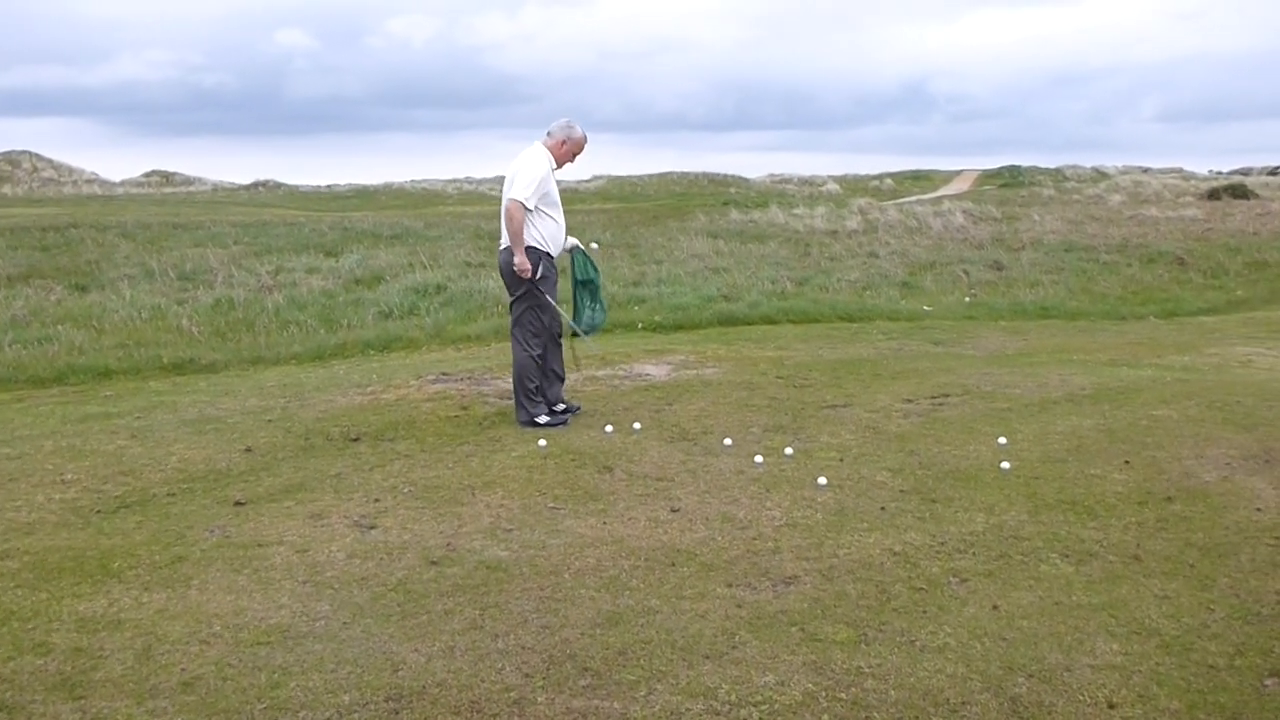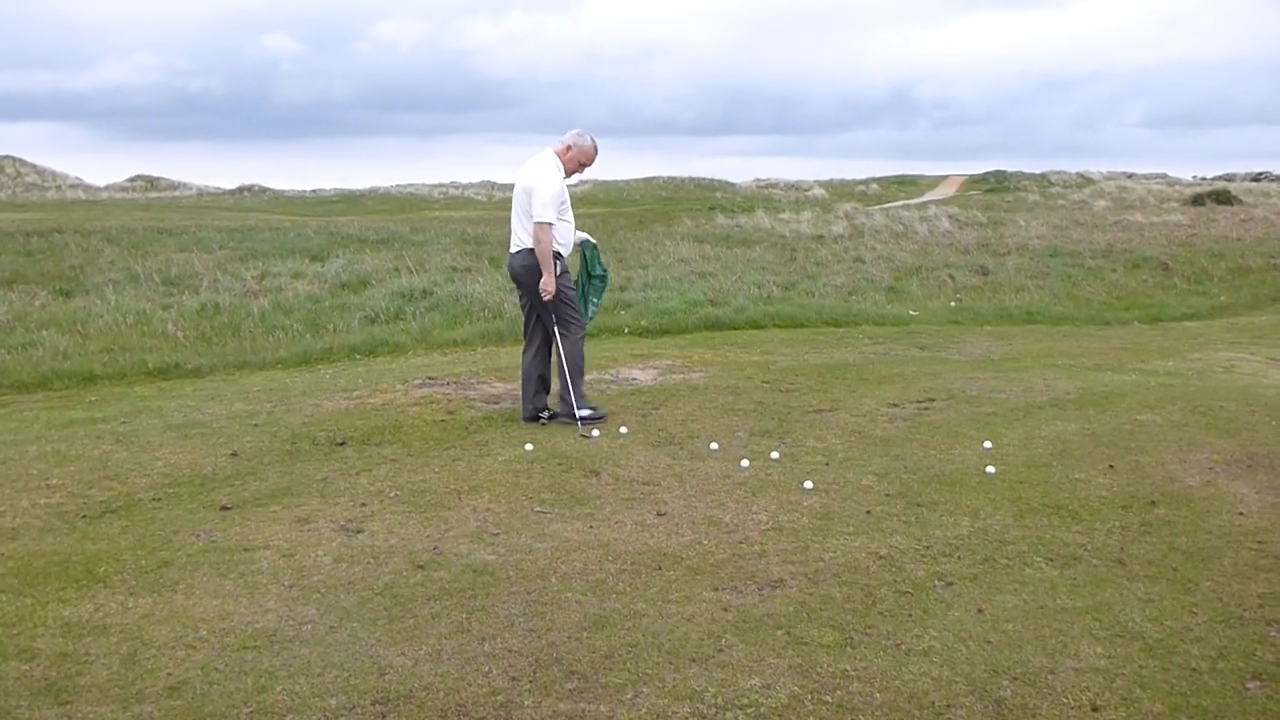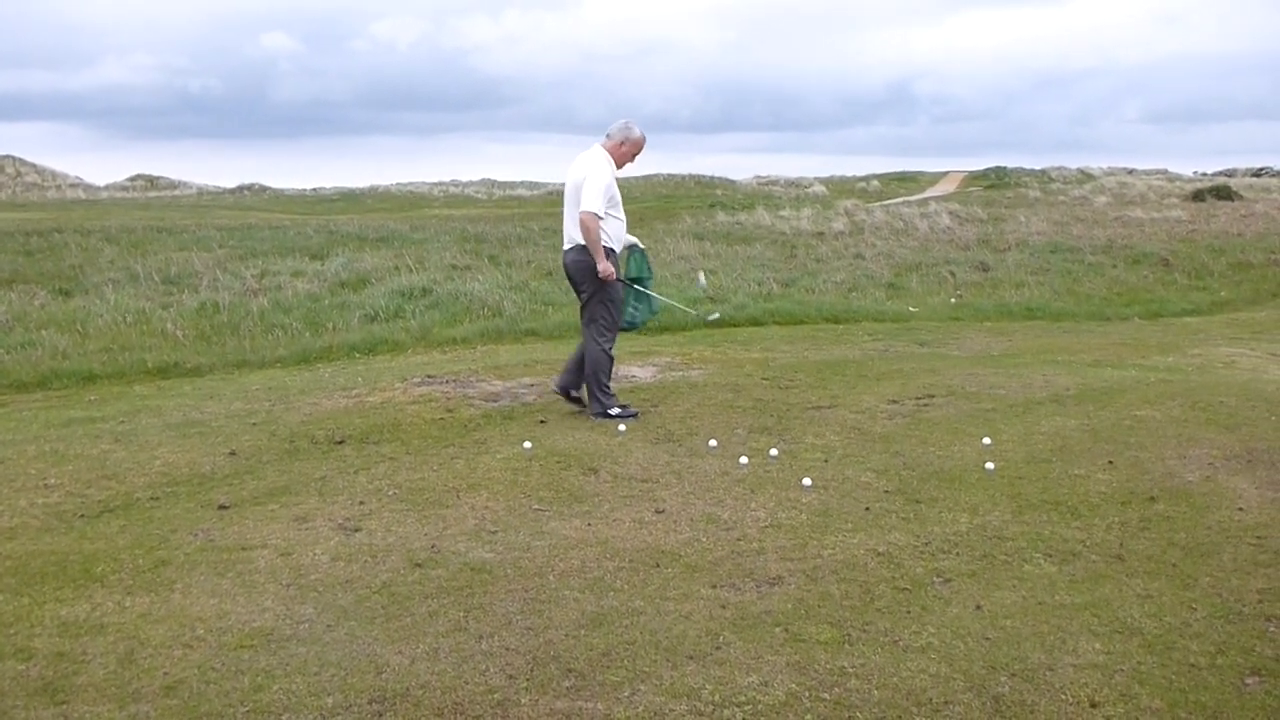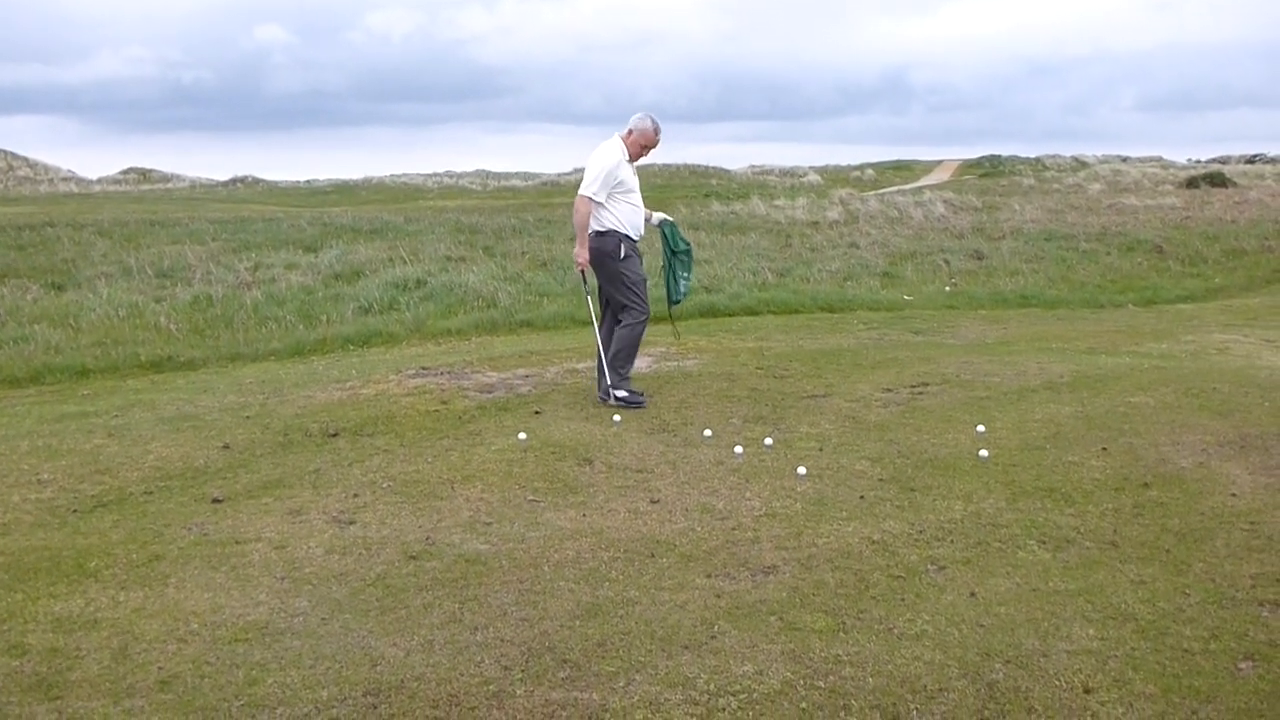
dt=0.7s
person 1, frame 1
left shoulder: (537, 163)
right shoulder: (536, 165)
right elbow: (513, 207)
left wrist: (563, 240)
right wrist: (519, 255)
left hip: (535, 260)
right hip: (530, 262)
left knee: (549, 333)
right knee: (530, 338)
left ankle: (550, 399)
right ankle: (531, 411)
person 1, frame 2
left shoulder: (539, 166)
right shoulder: (549, 176)
right elbow: (542, 230)
left wrist: (570, 234)
right wrist: (549, 275)
left hip: (524, 261)
right hip: (539, 263)
left knee: (538, 337)
right knee: (571, 330)
left ankle: (534, 407)
right ankle: (574, 404)
person 1, frame 3
left shoulder: (590, 161)
right shoulder: (599, 170)
right elbow: (587, 218)
left wrist: (621, 237)
right wrist: (602, 260)
left hip: (583, 257)
right hip: (594, 263)
left knee: (599, 328)
right knee: (602, 331)
left ankle: (570, 381)
right ankle: (601, 403)
person 1, frame 4
left shoulder: (623, 159)
right shoulder: (609, 157)
right elbow: (583, 202)
left wrist: (651, 216)
right wrist: (581, 247)
left hip: (618, 245)
right hip: (612, 245)
left knee: (615, 317)
right knee: (635, 312)
left ankle: (612, 385)
right ankle: (616, 383)
